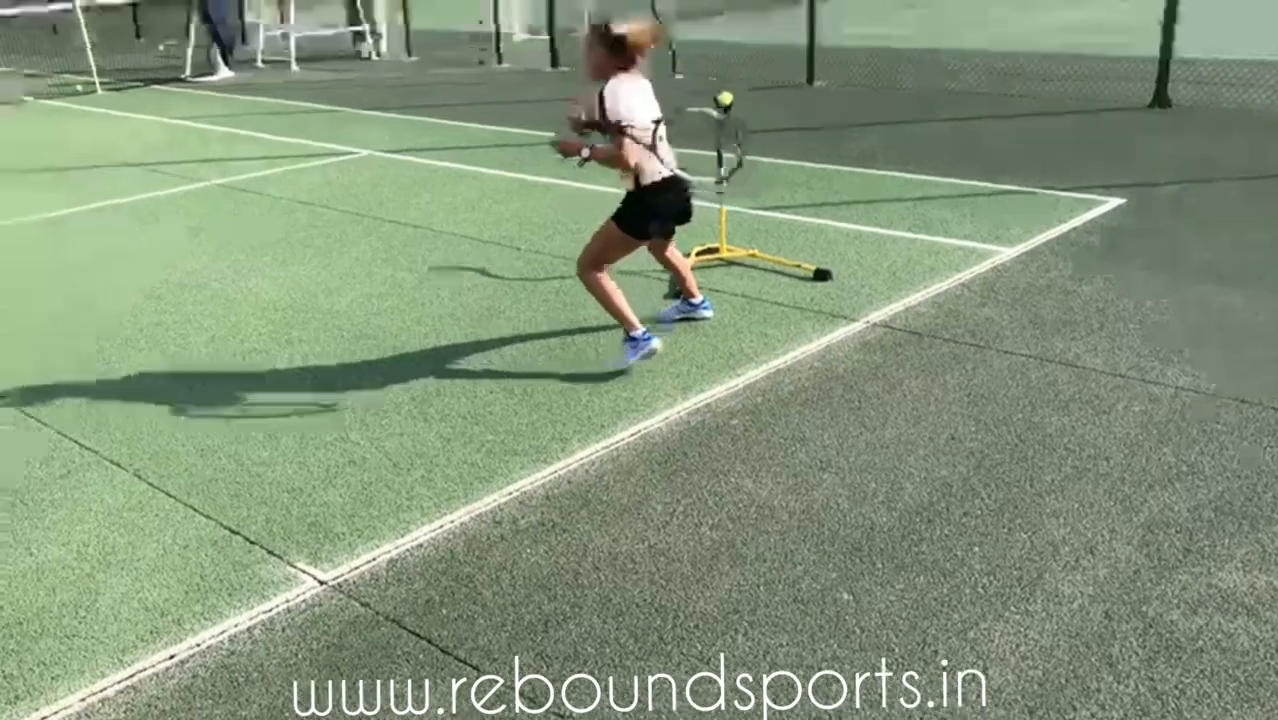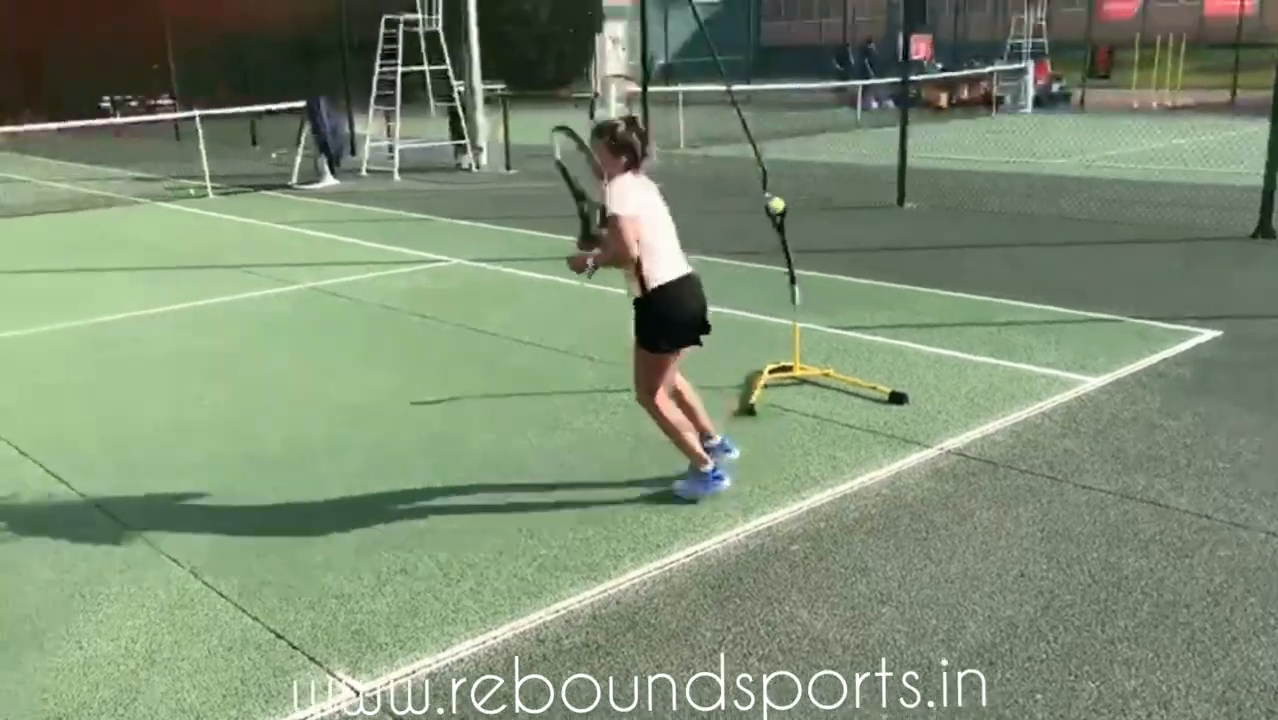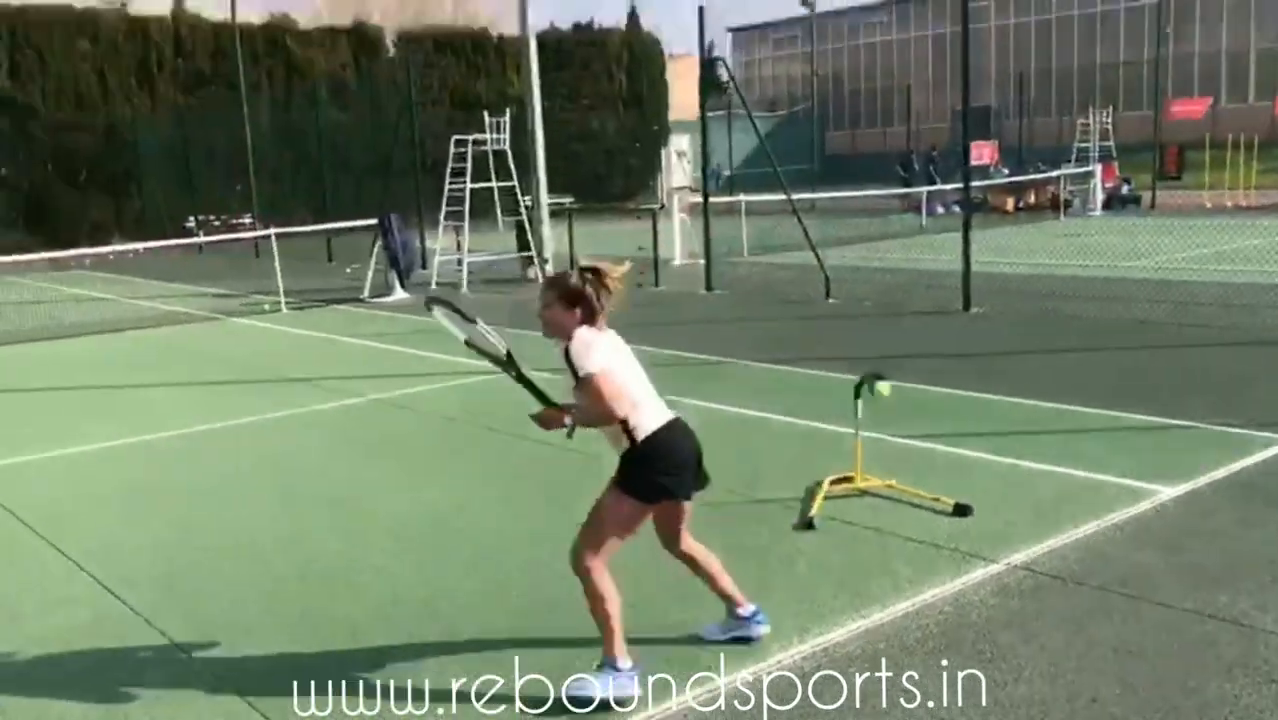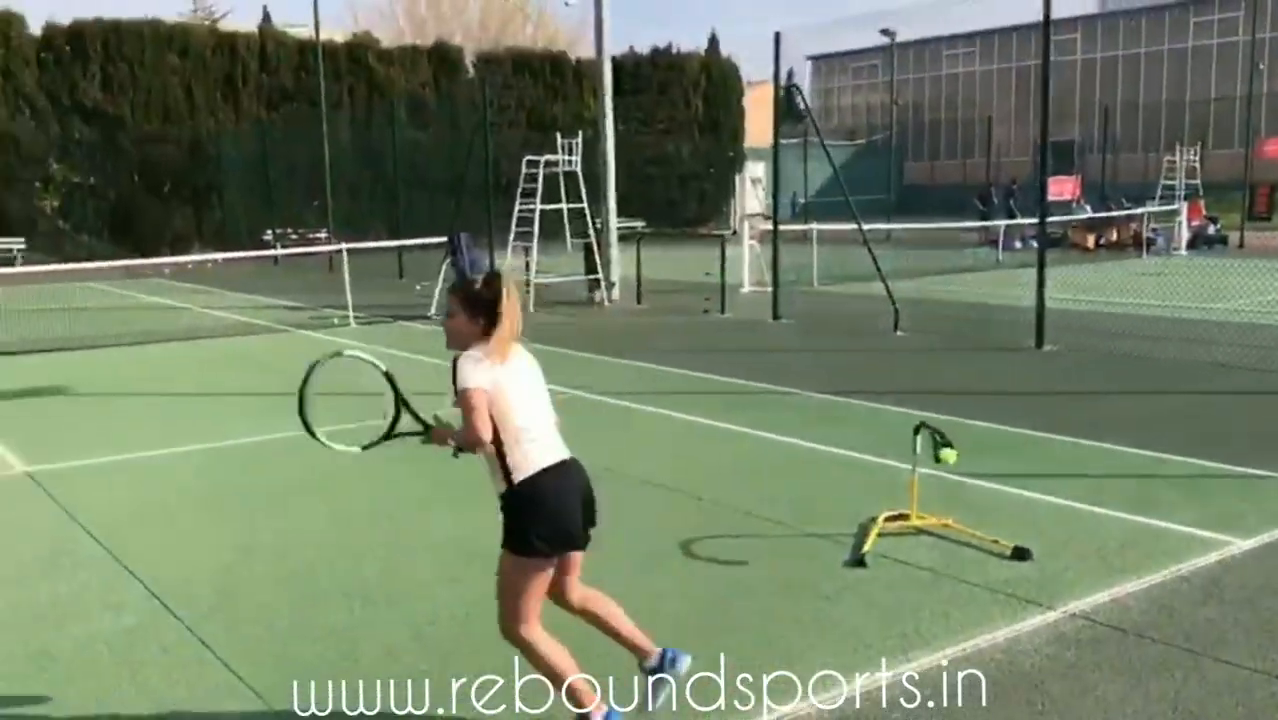
dt=0.2s
person 1, frame 1
left shoulder: (613, 93)
right shoulder: (637, 83)
left elbow: (625, 159)
left wrist: (582, 151)
right wrist: (588, 123)
left hip: (651, 195)
right hip: (672, 184)
left knee: (589, 268)
right knee: (660, 247)
left ankle: (638, 335)
right ankle: (695, 300)
person 1, frame 2
left shoulder: (617, 190)
right shoulder: (641, 184)
left elbow: (626, 252)
left wrist: (589, 260)
right wrist: (599, 242)
left hip: (662, 301)
right hip: (687, 289)
left knee: (650, 394)
right knee: (666, 378)
left ankle: (706, 470)
right ankle: (714, 442)
person 1, frame 3
left shoulder: (579, 347)
right shoulder: (601, 337)
left elbow: (613, 410)
left wrist: (565, 418)
right wrist: (567, 413)
left hip: (654, 454)
right hip: (676, 441)
left knee: (587, 557)
right knee: (676, 541)
left ankle: (618, 667)
right ankle: (745, 615)
person 1, frame 4
left shoulder: (469, 362)
right shoulder: (518, 356)
left elbow: (480, 435)
left wrist: (450, 436)
right wrist: (460, 434)
left hip: (535, 499)
right hip: (569, 481)
left knee: (519, 626)
right knee: (568, 592)
right ankle: (657, 660)
